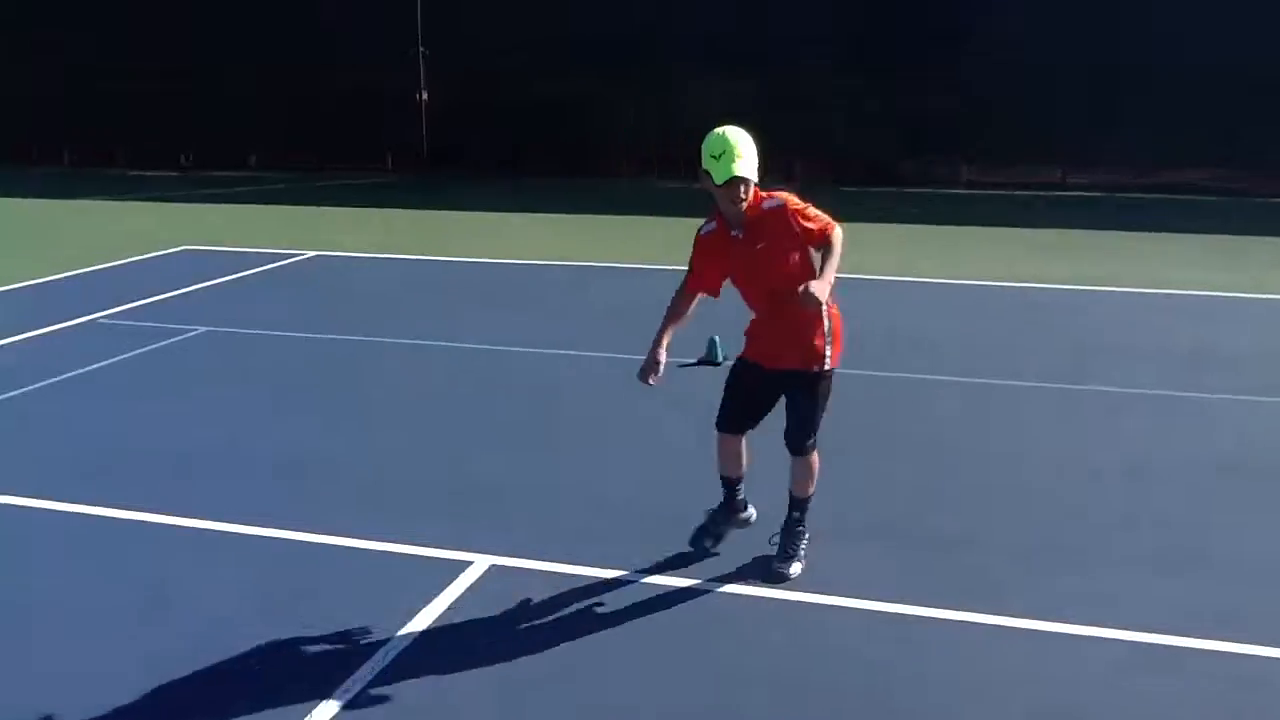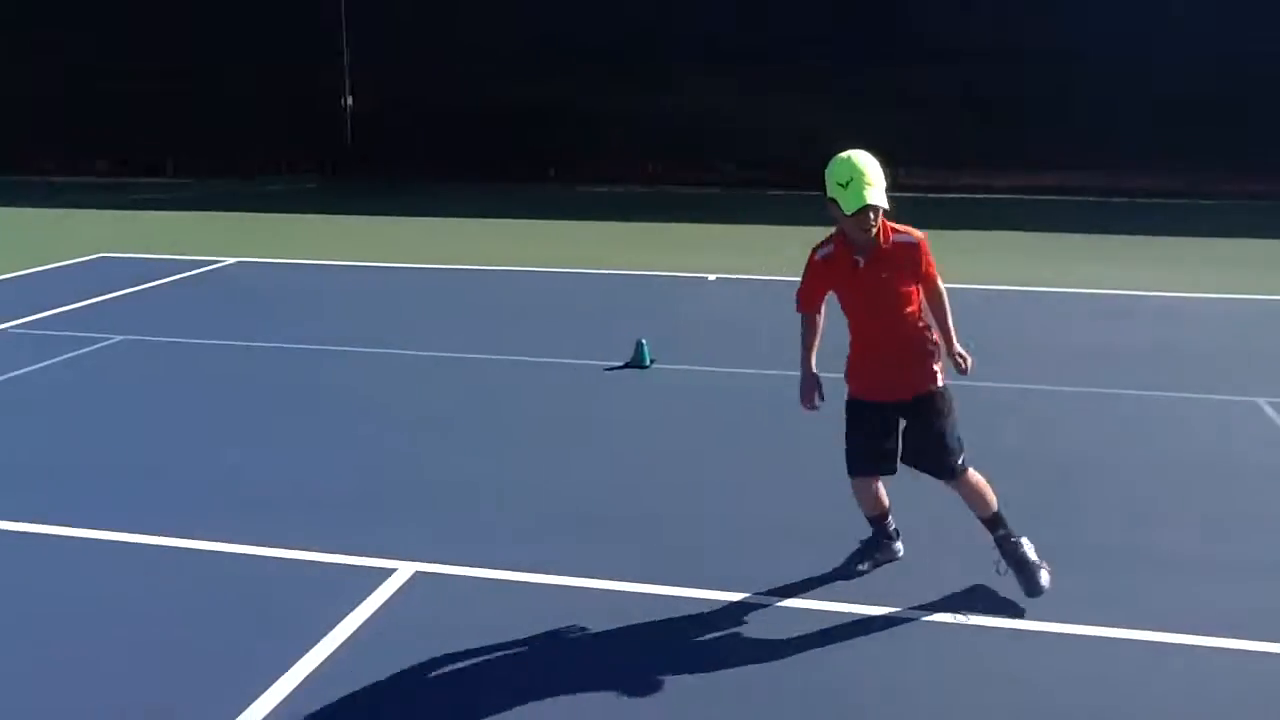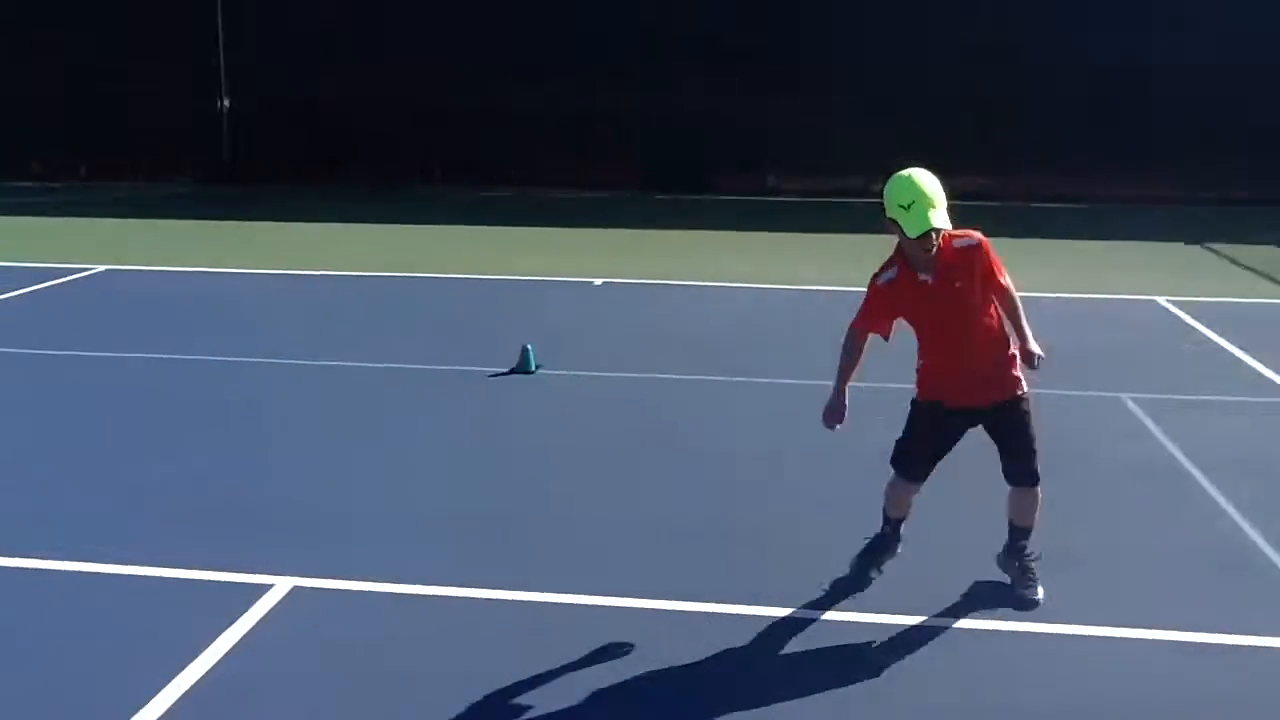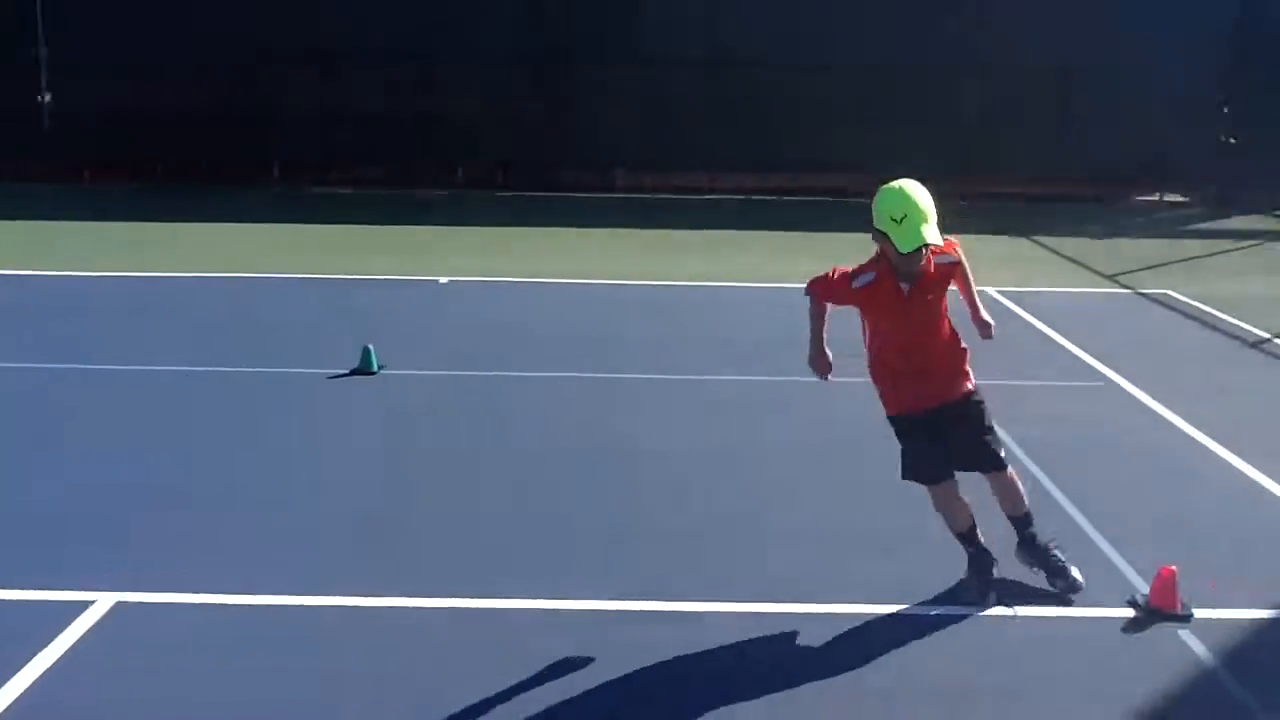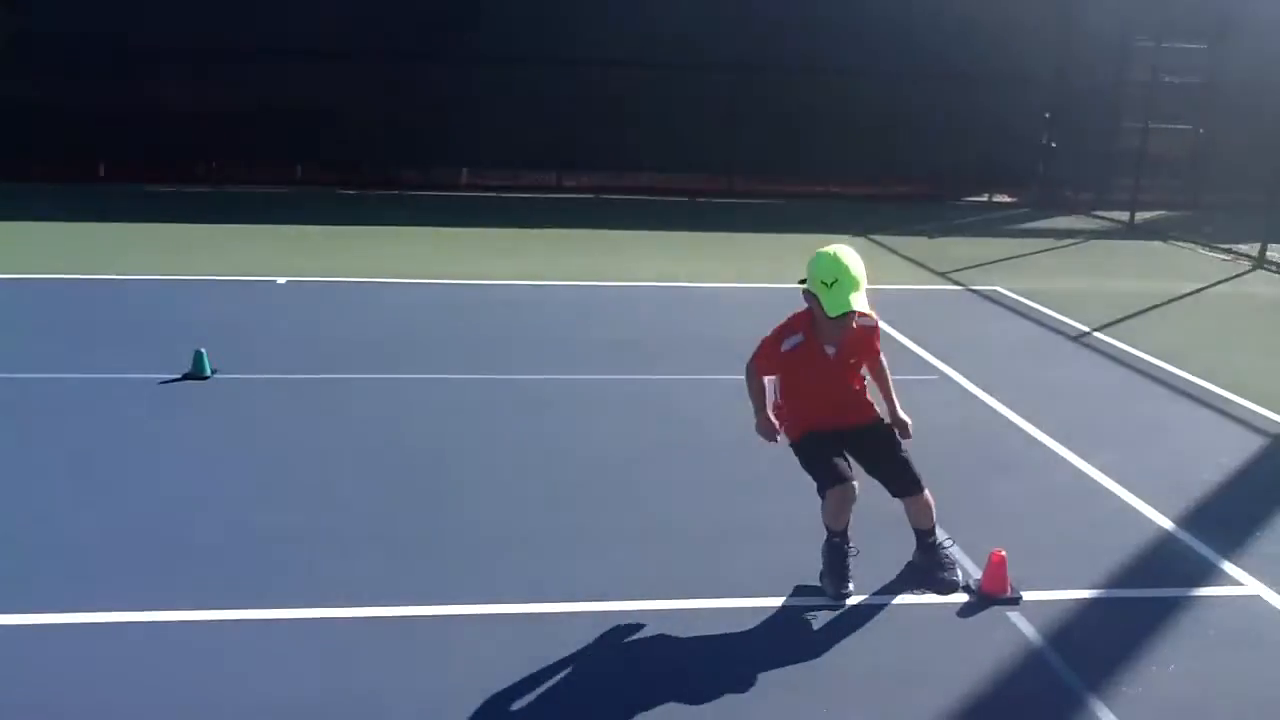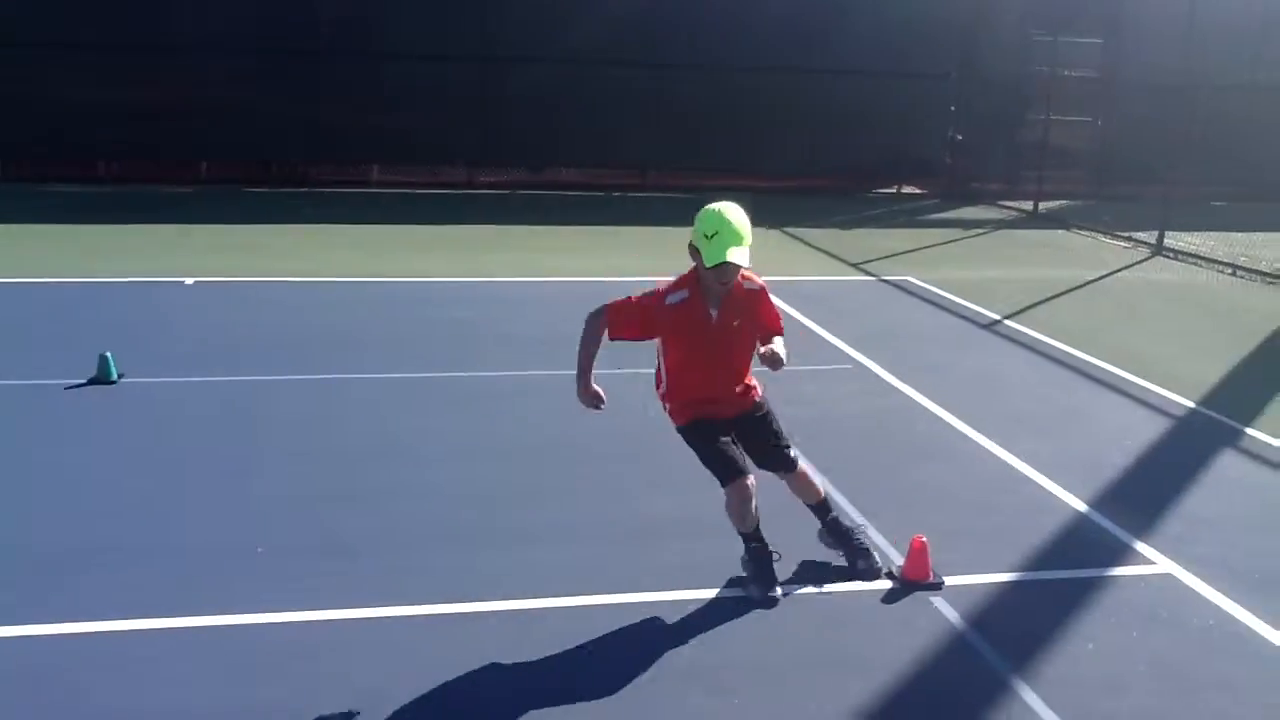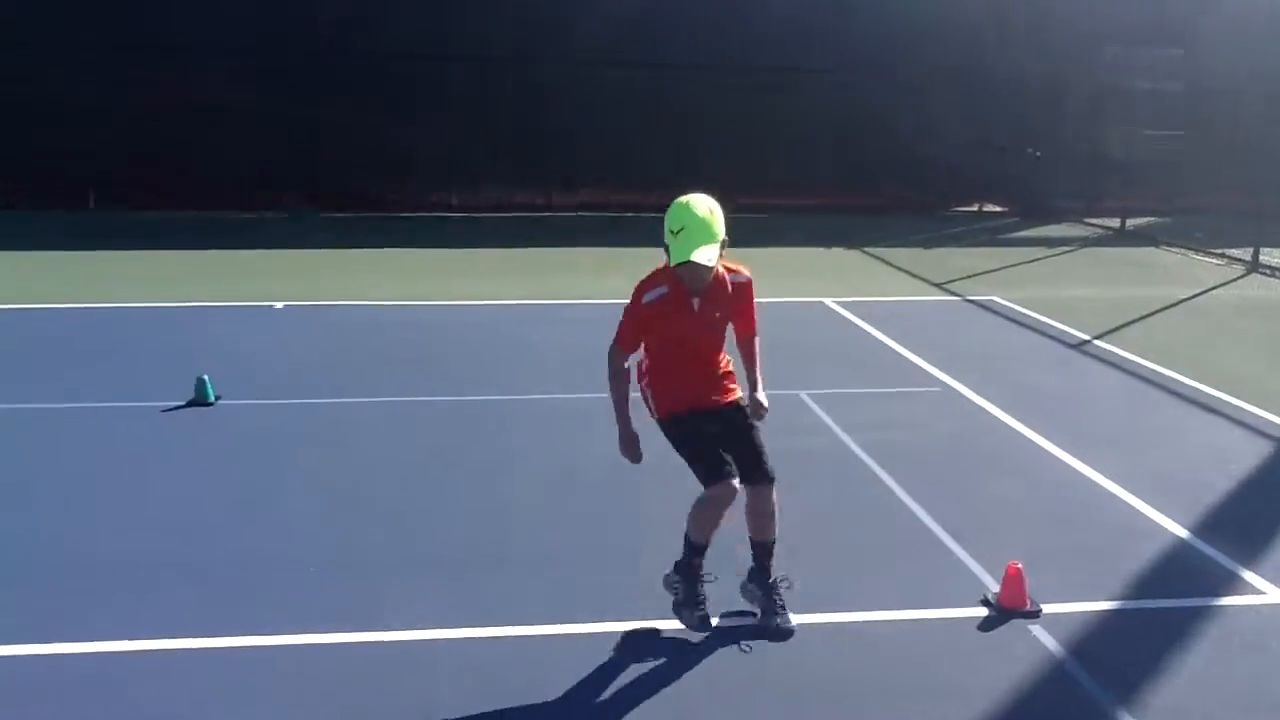
dt=0.2s
person 1, frame 1
left shoulder: (780, 211)
right shoulder: (709, 235)
left elbow: (832, 233)
right elbow: (692, 290)
left wrist: (825, 281)
right wrist: (659, 346)
left hip: (810, 344)
right hip: (763, 343)
left knee: (800, 447)
right knee: (728, 430)
left ankle: (796, 528)
right ankle: (733, 506)
person 1, frame 2
left shoulder: (908, 244)
right shoulder: (823, 259)
left elbow: (932, 288)
right elbow: (811, 310)
left wrist: (950, 342)
right wrist: (809, 370)
left hip: (919, 376)
right hip: (867, 381)
left knee: (953, 471)
right knee: (861, 475)
left ankle: (1008, 542)
right ankle: (884, 539)
person 1, frame 3
left shoulder: (972, 248)
right shoulder: (888, 281)
left elbow: (1003, 290)
right elbow: (860, 332)
left wrist: (1025, 338)
right wrist: (839, 393)
left hip: (1002, 382)
right hip: (940, 389)
left knee: (1025, 479)
right knee: (908, 474)
left ankle: (1018, 553)
right ankle: (888, 537)
person 1, frame 4
left shoulder: (944, 257)
right shoulder: (862, 284)
right elbow: (816, 290)
left wrist: (976, 309)
right wrist: (818, 347)
left hip: (953, 384)
right hip: (903, 396)
left knee: (997, 468)
right knee: (939, 483)
left ankle: (1031, 544)
right ankle: (978, 556)
person 1, frame 5
left shoulder: (865, 324)
right shoulder: (787, 342)
right elbow: (755, 367)
left wrist: (894, 409)
right wrist: (761, 415)
left hip: (858, 415)
right hip: (808, 426)
left knee: (912, 489)
right knee: (841, 488)
left ankle: (929, 551)
right ankle: (836, 553)
person 1, frame 6
left shoulder: (753, 291)
right shoulder: (669, 303)
left elbow: (775, 335)
right elbow: (599, 319)
left wrist: (774, 351)
right wrist: (585, 378)
left hip: (742, 396)
right hip: (693, 408)
left knee: (790, 466)
right knee: (741, 482)
left ankle: (833, 527)
right ankle: (756, 553)
person 1, frame 7
left shoulder: (739, 283)
right shoulder: (651, 297)
right elbow: (618, 358)
left wrist: (755, 386)
right wrist: (623, 426)
left hip: (723, 391)
right hip: (674, 401)
left knee: (762, 485)
right knee: (724, 486)
left ankle: (763, 578)
right ankle: (687, 576)
